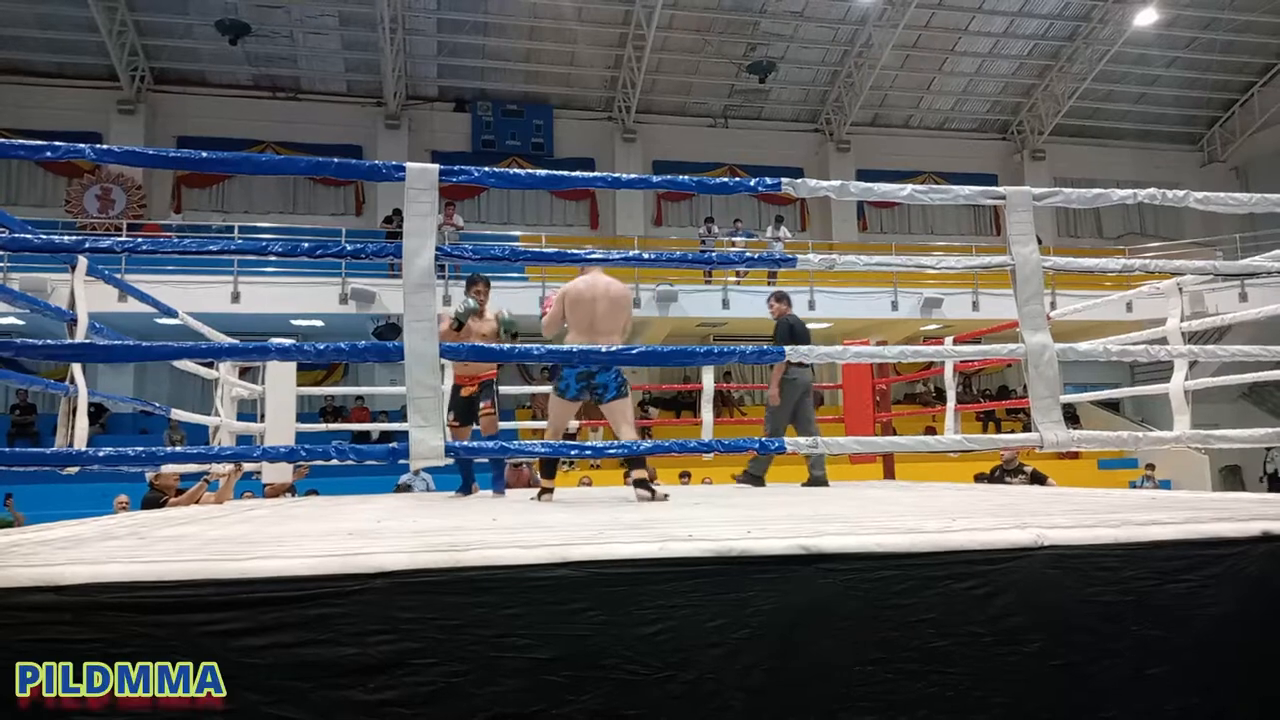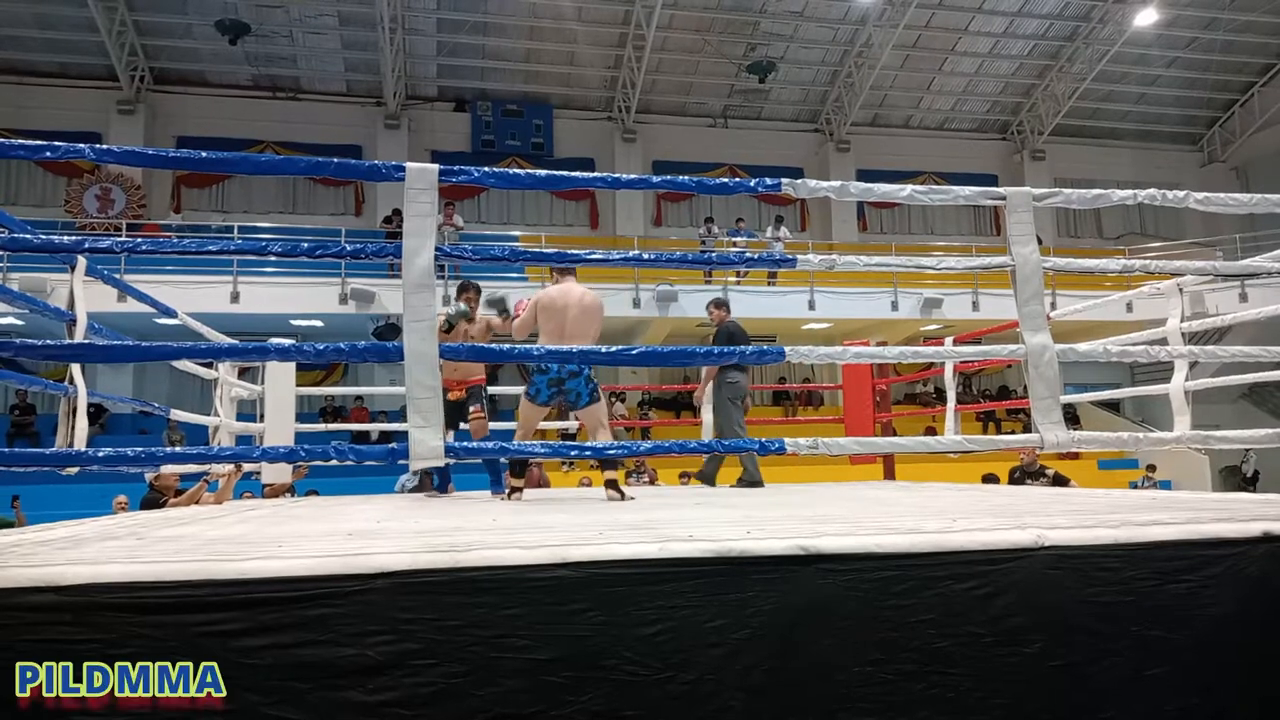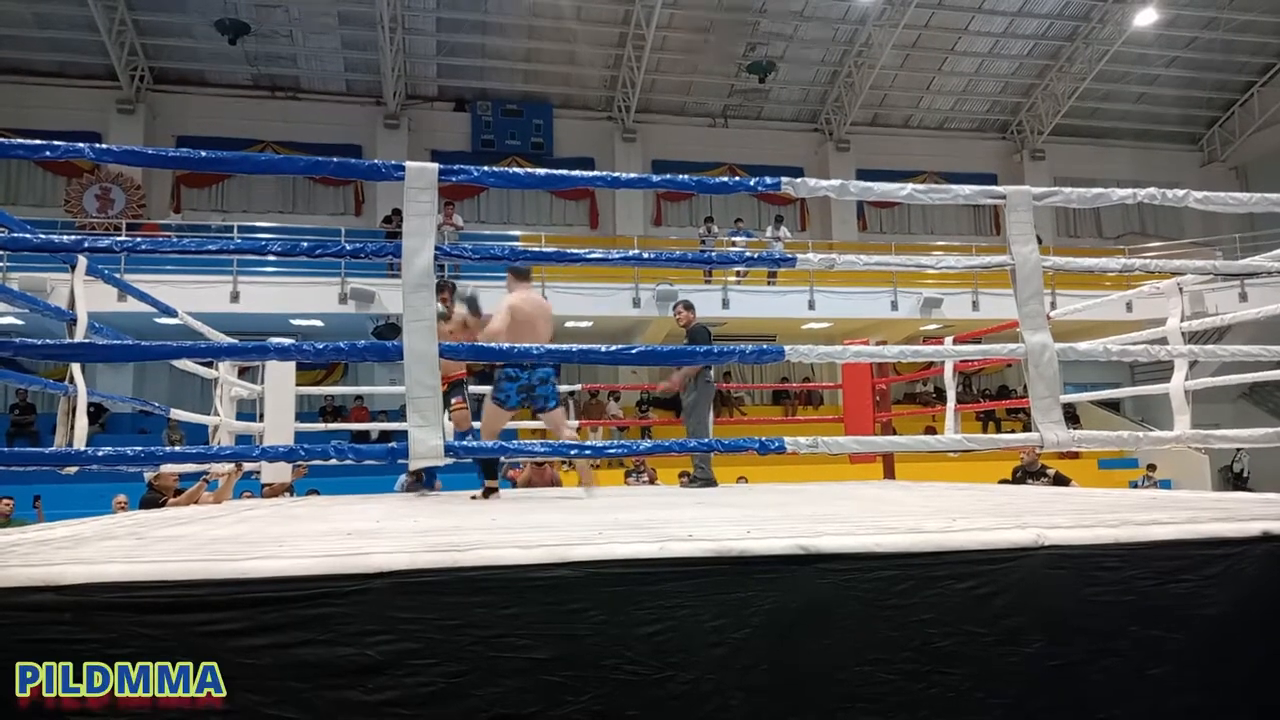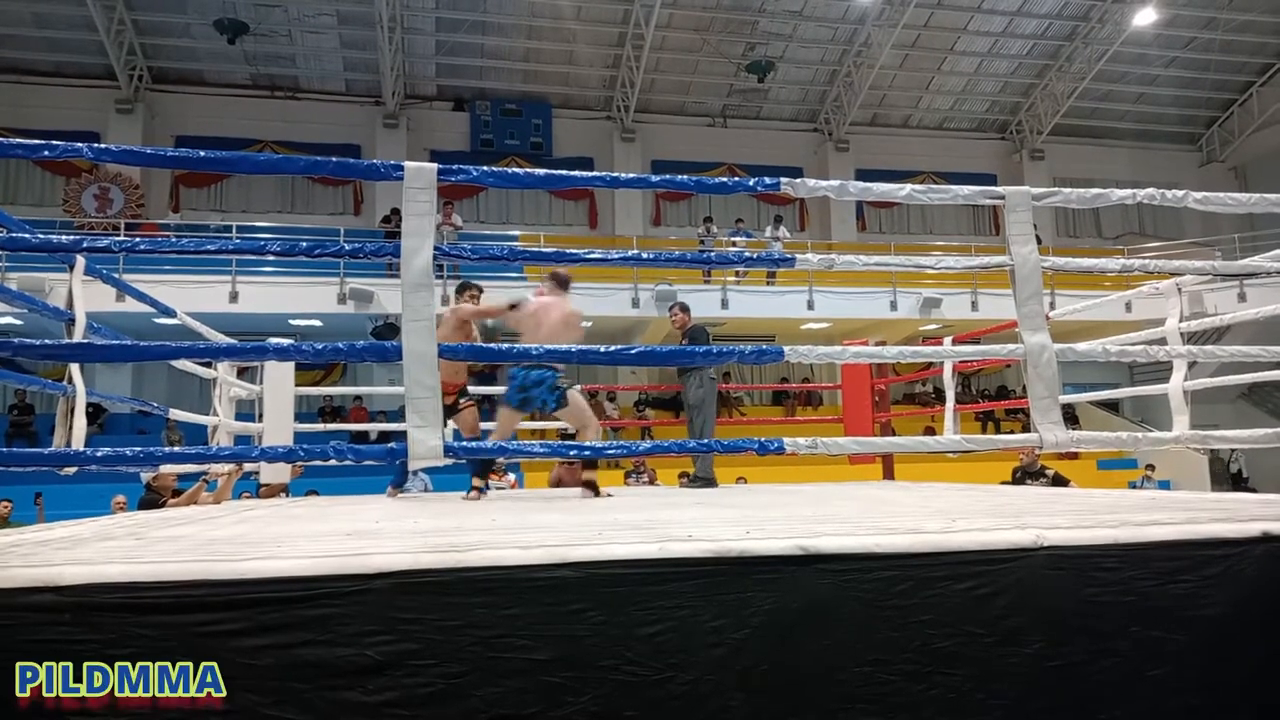
dt=0.7s
person 1, frame 1
left shoulder: (568, 289)
right shoulder: (623, 290)
left elbow: (547, 330)
left wrist: (547, 309)
left hip: (573, 367)
right hip: (607, 365)
left knee: (554, 430)
right knee: (625, 430)
left ankle: (546, 488)
right ankle: (642, 484)
person 1, frame 2
left shoulder: (542, 297)
right shoulder: (595, 300)
left elbow: (518, 333)
left wrist: (519, 314)
left hip: (545, 369)
right hip: (578, 371)
left knee: (524, 431)
right knee: (601, 429)
left ankle: (515, 488)
right ankle: (612, 485)
person 1, frame 3
left shoulder: (509, 303)
right shoulder: (545, 305)
left elbow: (492, 334)
left wrist: (475, 334)
left hip: (513, 377)
right hip: (543, 375)
left knee: (488, 434)
right knee: (562, 430)
left ankle: (491, 488)
right ankle: (583, 469)
person 1, frame 4
left shoulder: (536, 304)
right shoulder: (575, 315)
left elbow: (515, 322)
left hip: (521, 376)
right hip: (549, 379)
left knee: (500, 436)
right knee: (590, 427)
left ankle: (476, 487)
right ankle: (589, 484)
person 2, frame 1
left shoulder: (496, 319)
right shoulder: (451, 317)
right elbow: (440, 341)
left wrist: (510, 333)
right wrist: (458, 322)
left hip: (486, 381)
right hip: (461, 383)
left knee: (489, 428)
right knee: (459, 438)
left ankle: (499, 483)
right ankle: (468, 484)
person 2, frame 2
left shoulder: (485, 322)
right shoulder: (443, 320)
left elbow: (508, 326)
left wrist: (503, 311)
right wrist: (449, 323)
left hip: (474, 386)
right hip: (449, 388)
left knee: (480, 432)
left ankle: (497, 485)
right ankle: (443, 483)
person 2, frame 3
left shoulder: (462, 318)
right shoulder: (426, 319)
left elbow: (479, 329)
right elbow: (415, 345)
left wrist: (474, 307)
right wrist: (430, 320)
left hip: (456, 381)
right hip: (432, 383)
left knee: (462, 425)
right knee: (426, 432)
left ankle: (485, 476)
right ankle: (430, 479)
person 2, frame 4
left shoulder: (472, 326)
right shoulder: (456, 313)
right elbow: (484, 312)
left hip: (459, 388)
left knee: (472, 429)
left ankle: (478, 484)
right ankle: (397, 483)
person 3, frame 1
left shoulder: (783, 324)
right shoulder: (801, 325)
left wrist: (773, 385)
left hip: (790, 377)
right hip: (804, 375)
left knee: (773, 428)
right knee: (807, 428)
left ankle: (755, 473)
right ankle: (818, 474)
person 3, frame 2
left shoulder: (724, 330)
right shoulder: (741, 332)
left wrist: (702, 387)
right wrist: (746, 396)
left hip: (727, 380)
right hip: (741, 380)
left knee: (735, 430)
right knee: (721, 430)
left ankle: (752, 477)
right ankle: (708, 474)
person 3, frame 3
left shoulder: (699, 330)
right shoulder: (690, 334)
left wrist: (680, 375)
right wrist: (671, 382)
left hip: (699, 383)
right hip: (690, 384)
left knee: (698, 429)
right knee: (694, 430)
left ankle: (704, 476)
right ankle: (700, 475)
person 3, frame 4
left shoulder: (697, 331)
right shoulder: (685, 338)
left hip: (701, 380)
right hip: (689, 384)
left knee: (703, 429)
right knee: (694, 431)
left ankle: (705, 475)
right ankle: (700, 475)
